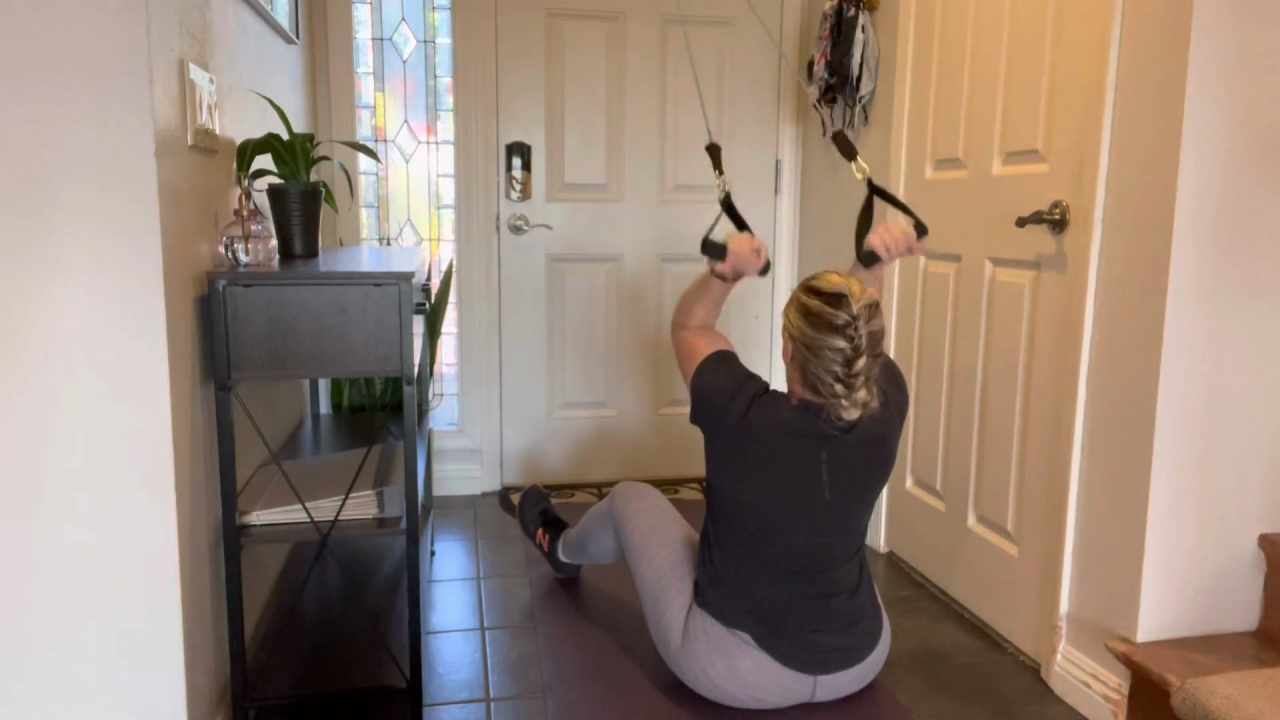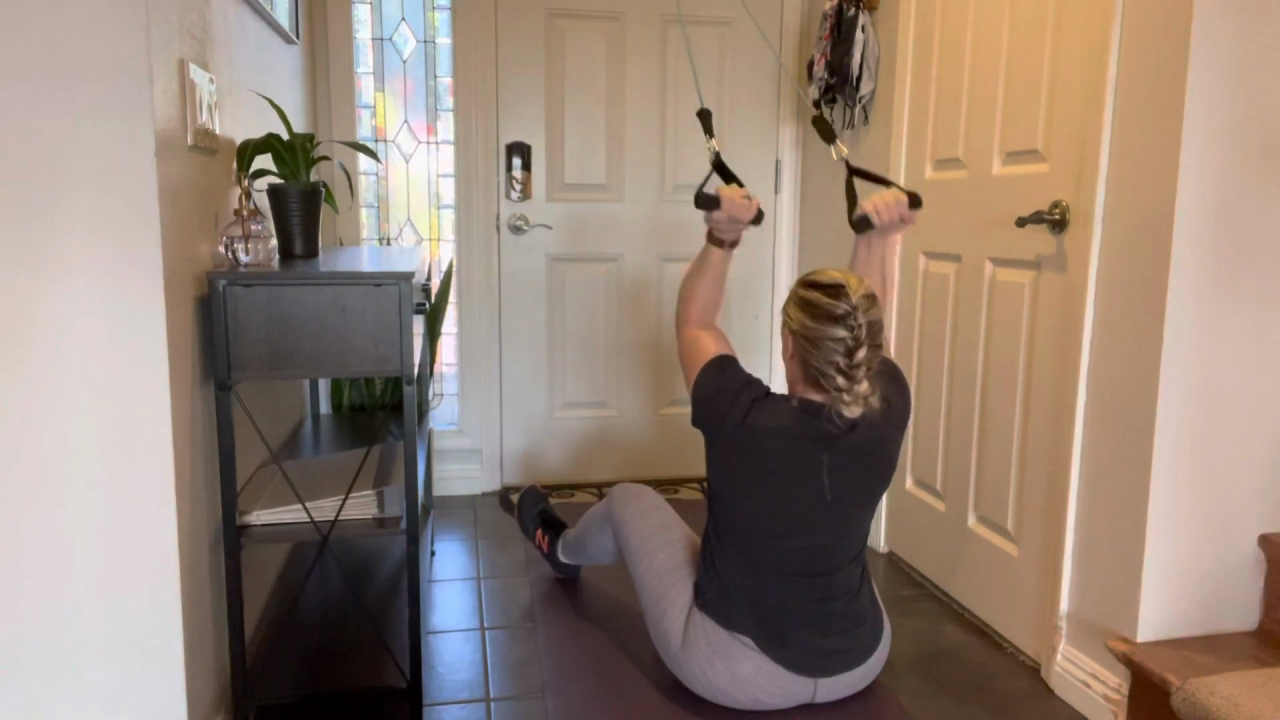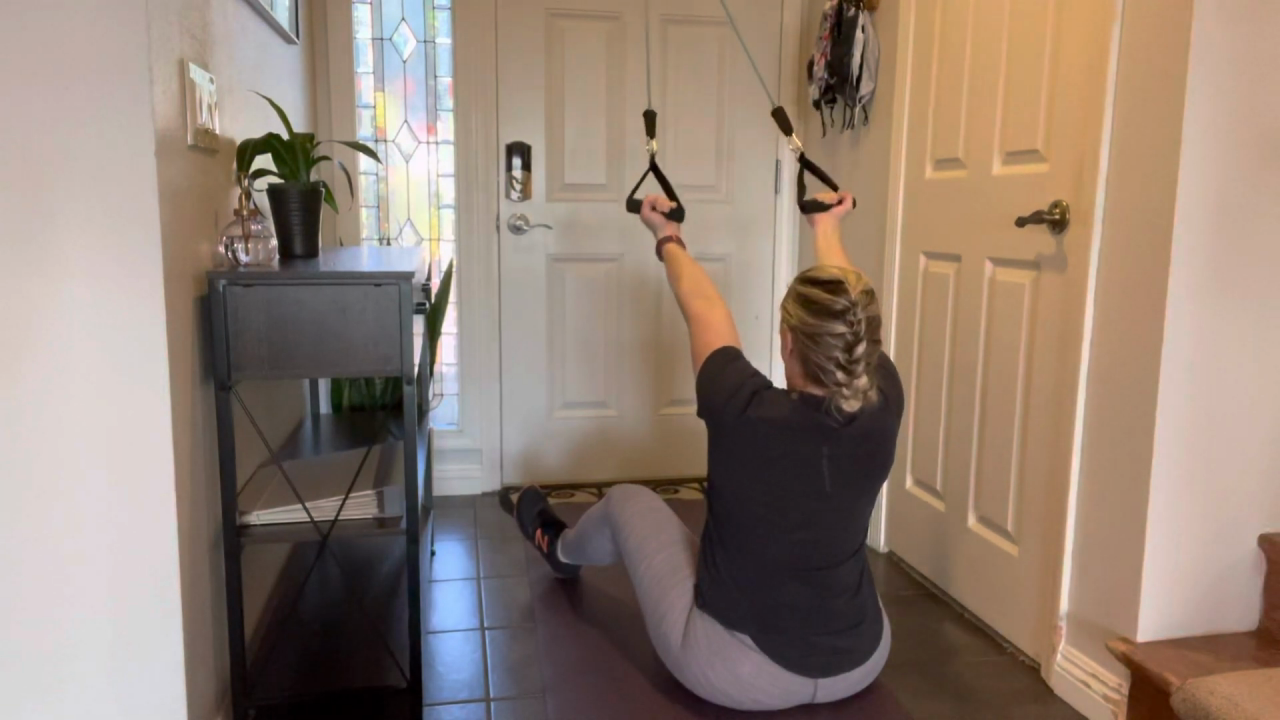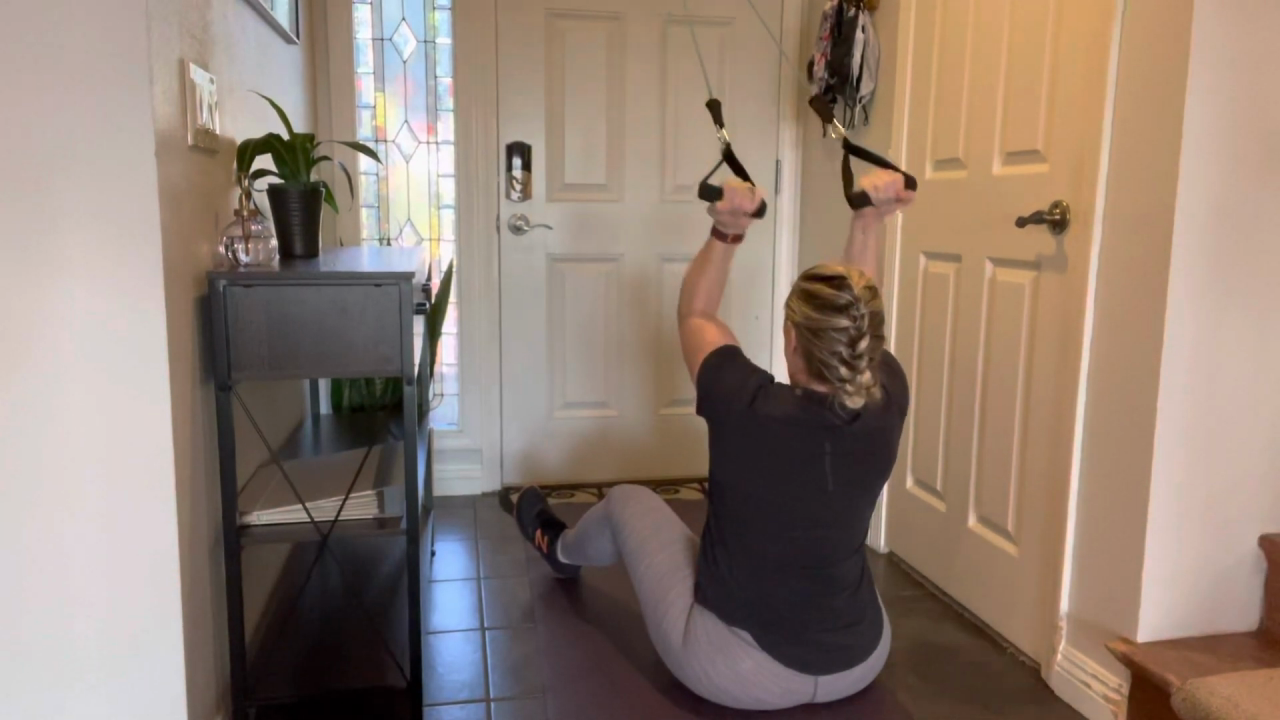
dt=1s
person 1, frame 1
left shoulder: (742, 417)
right shoulder: (885, 413)
left elbow: (687, 326)
right elbow: (854, 329)
left wrist: (720, 274)
right wrist: (873, 261)
left hip: (735, 673)
left knee: (630, 500)
left ankle: (562, 550)
person 1, frame 2
left shoulder: (744, 422)
right shoulder: (886, 418)
left elbow: (692, 322)
right elbow: (860, 324)
left wrist: (723, 238)
right wrist: (878, 239)
left hip: (737, 674)
right hip: (858, 665)
left knee: (628, 501)
left ankle: (560, 549)
person 1, frame 3
left shoulder: (745, 413)
right shoulder: (881, 411)
left elbow: (704, 309)
right elbow: (849, 314)
left wrist: (668, 238)
right wrist: (826, 225)
left hip: (737, 674)
right hip: (859, 666)
left knee: (627, 501)
left ankle: (560, 549)
person 1, frame 4
left shoulder: (748, 411)
right shoulder: (886, 409)
left elbow: (693, 314)
right elbow: (854, 312)
left wrist: (726, 231)
right wrist: (869, 220)
left hip: (737, 674)
right hip: (858, 664)
left knee: (627, 503)
left ankle: (561, 550)
